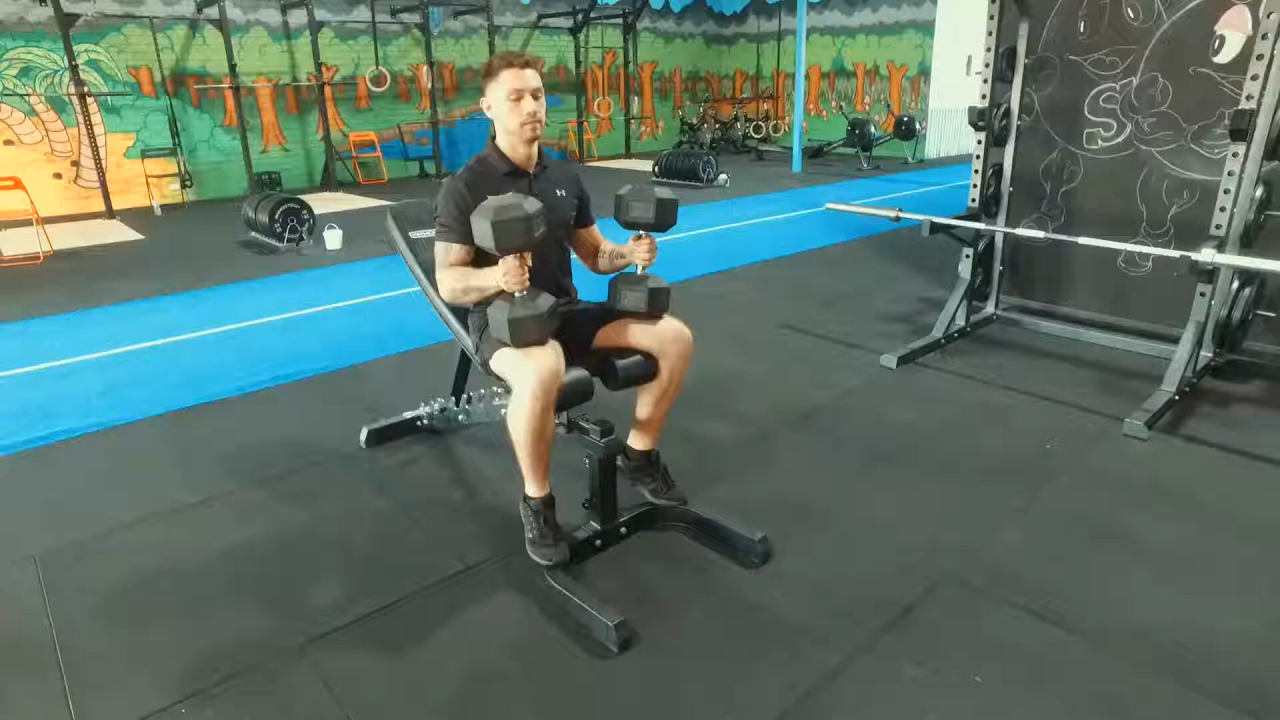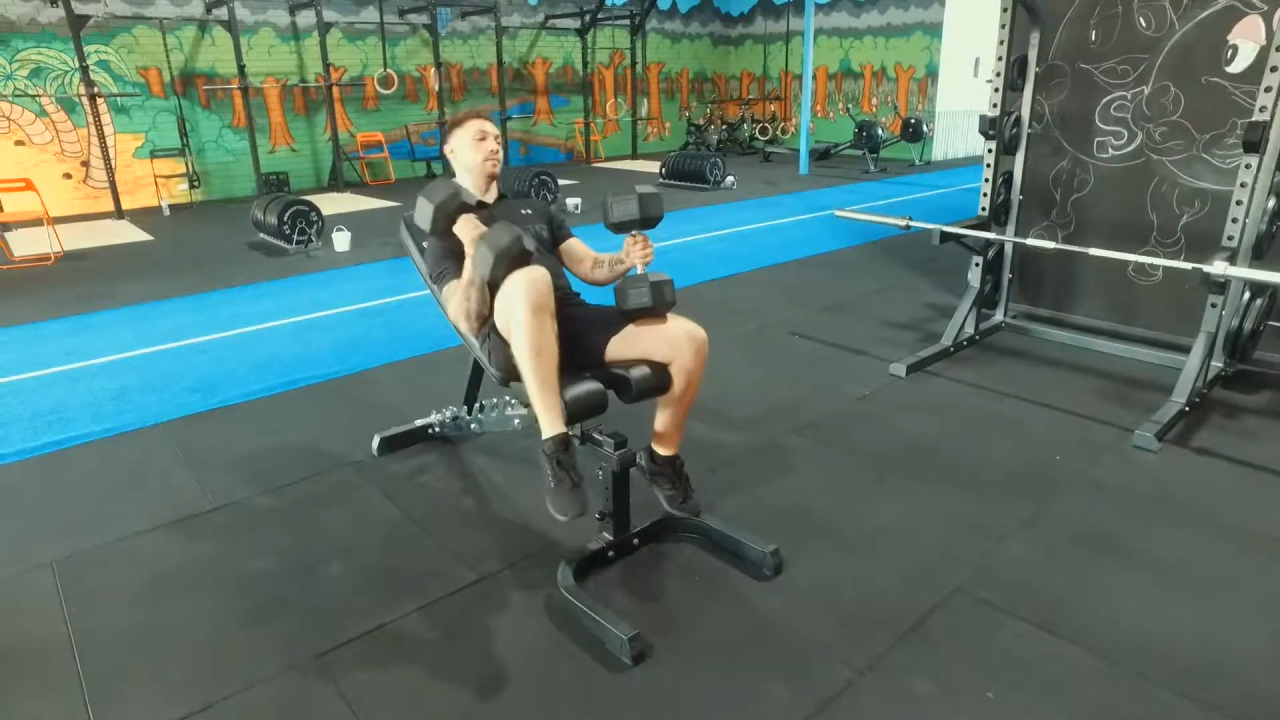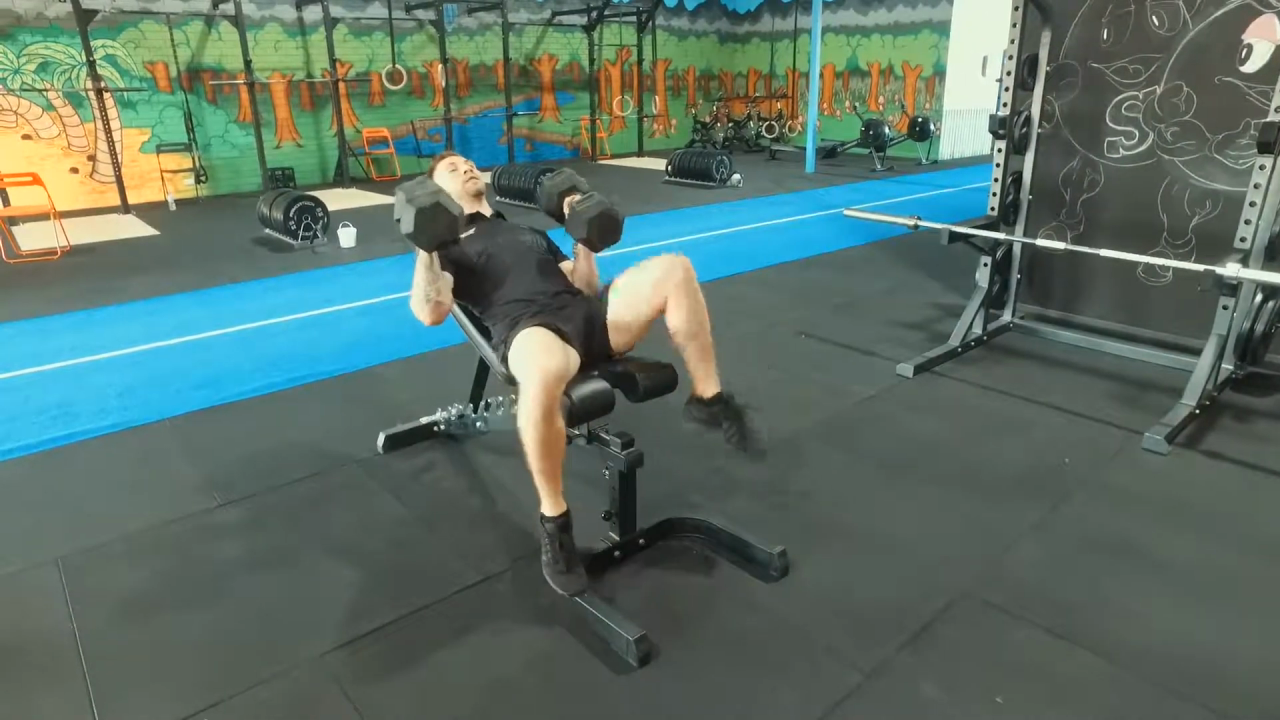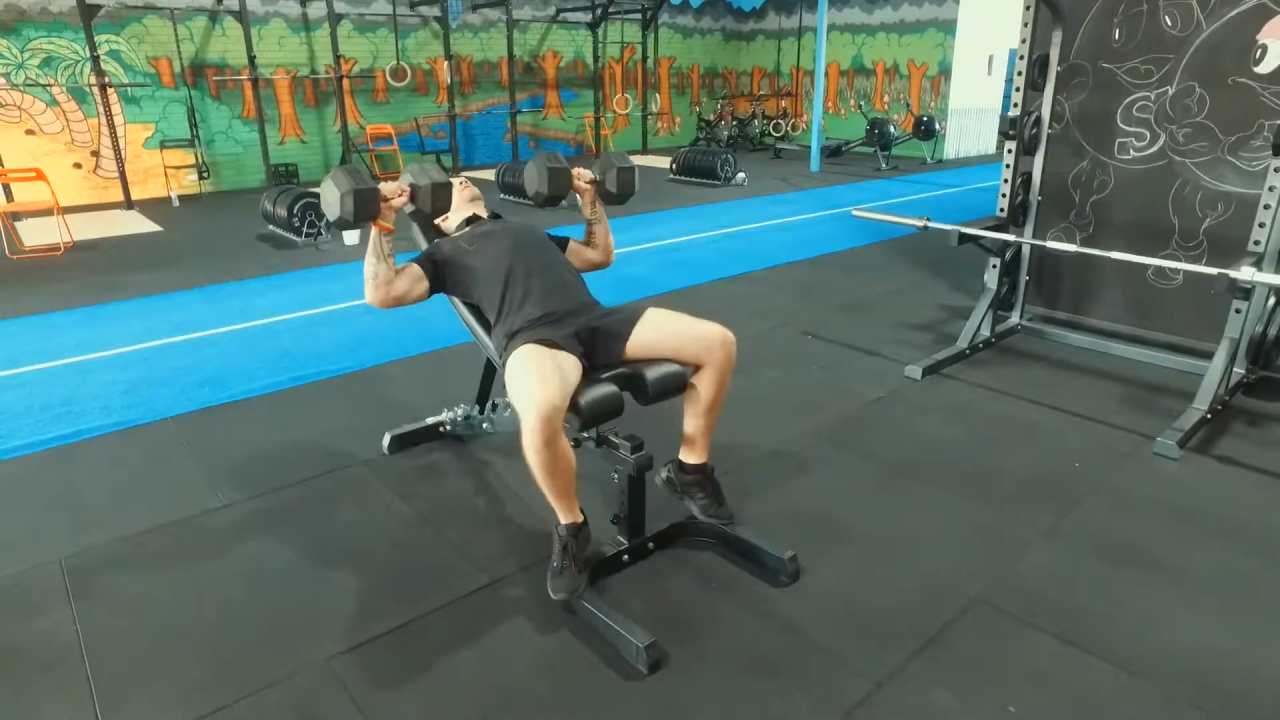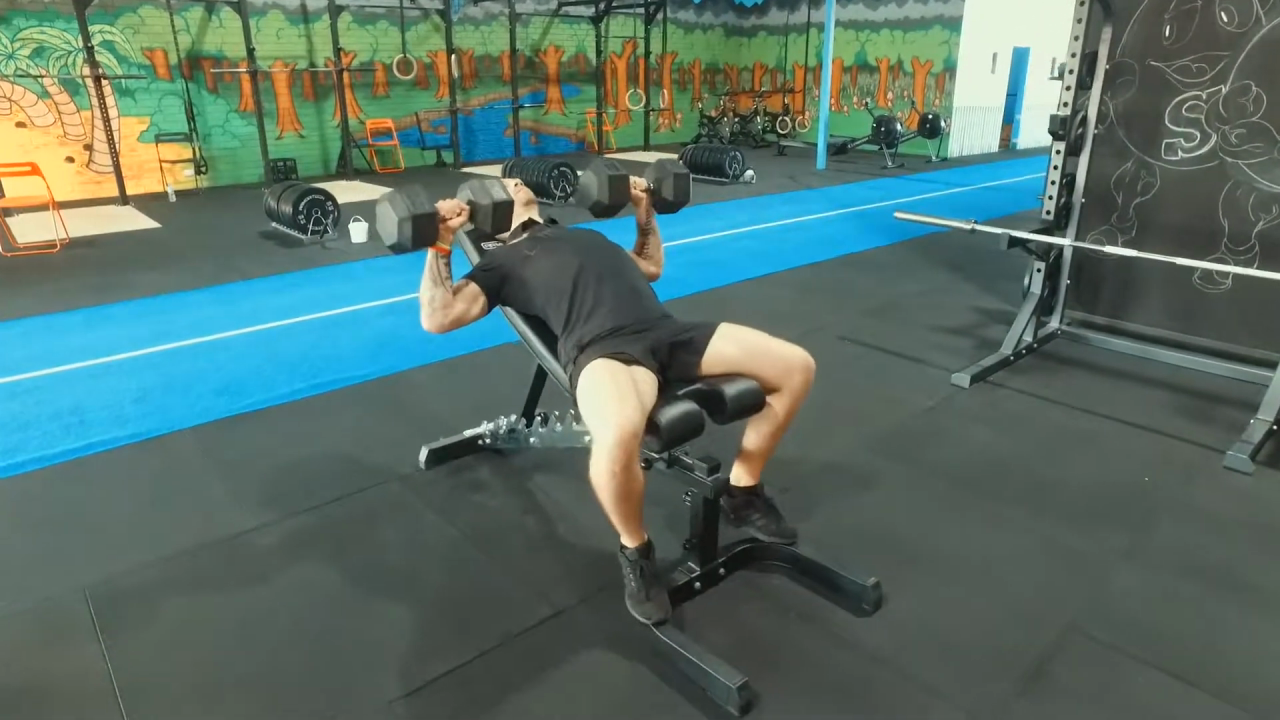
dt=1s
person 1, frame 1
left shoulder: (565, 177)
right shoulder: (465, 187)
left elbow: (594, 254)
right elbow: (448, 283)
left wrist: (630, 254)
right wrist: (495, 278)
left hip: (565, 311)
left knee: (674, 337)
right knee: (542, 371)
left ankle: (639, 456)
right ankle: (537, 502)
person 1, frame 2
left shoulder: (535, 209)
right shoulder: (447, 236)
left elbow: (591, 268)
right elbow: (470, 322)
left wrist: (628, 259)
right wrist: (474, 253)
left hip: (577, 319)
right hip: (513, 332)
left knee: (691, 341)
right knee: (530, 281)
left ankle: (662, 459)
right ankle: (557, 451)
person 1, frame 3
left shoulder: (531, 231)
right shoulder: (449, 249)
left elbow: (585, 287)
right elbow: (431, 312)
left hip: (587, 316)
right hip: (531, 330)
left knee: (672, 269)
right knee: (544, 378)
left ankle: (710, 402)
right ankle: (554, 519)
person 1, frame 4
left shoulder: (530, 230)
right shoulder: (445, 253)
left elbow: (601, 255)
right elbow: (381, 293)
left wrist: (589, 199)
right wrist: (384, 221)
left hip: (597, 319)
right hip: (534, 335)
left knee: (718, 343)
right knee: (542, 412)
left ankle: (689, 470)
right ankle: (570, 527)
person 1, frame 5
left shoulder: (582, 235)
right shoulder: (502, 260)
left elbow: (651, 268)
right elbow: (437, 318)
left wrist: (644, 211)
right wrist: (441, 242)
left hip: (669, 331)
right hip: (602, 347)
left knee: (797, 368)
right knee: (618, 435)
left ankle: (742, 491)
right ankle: (635, 551)
